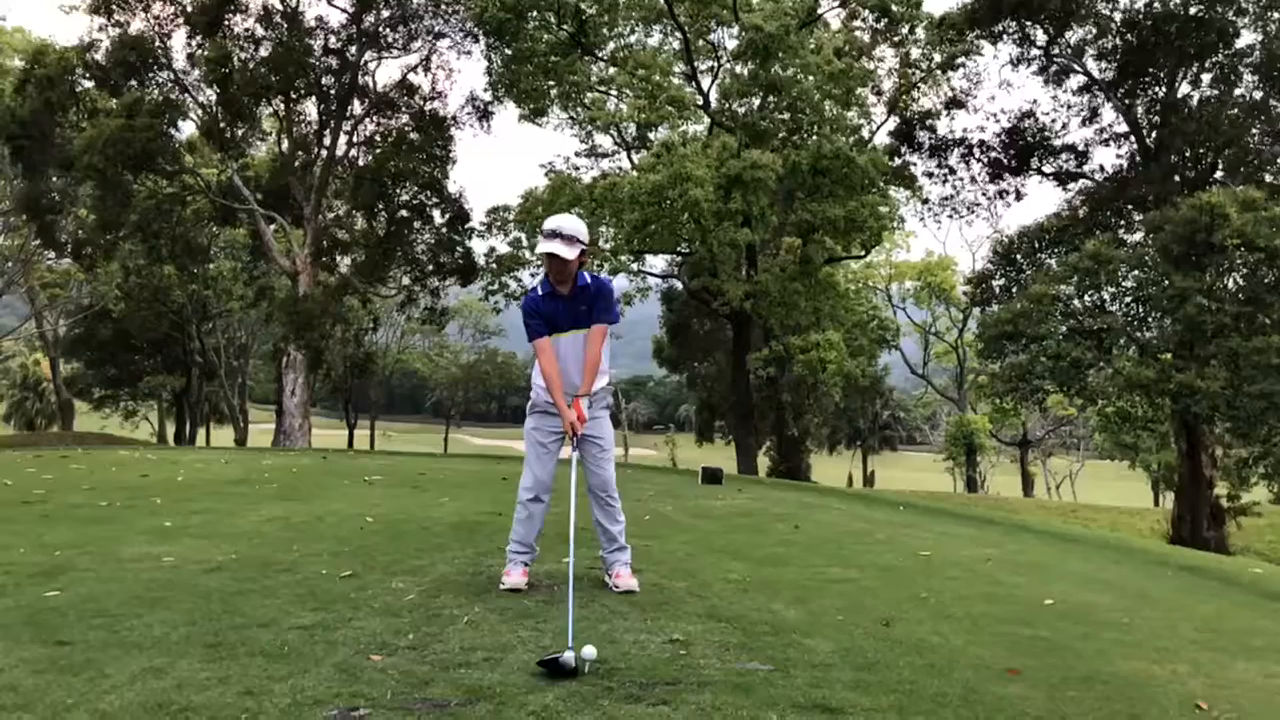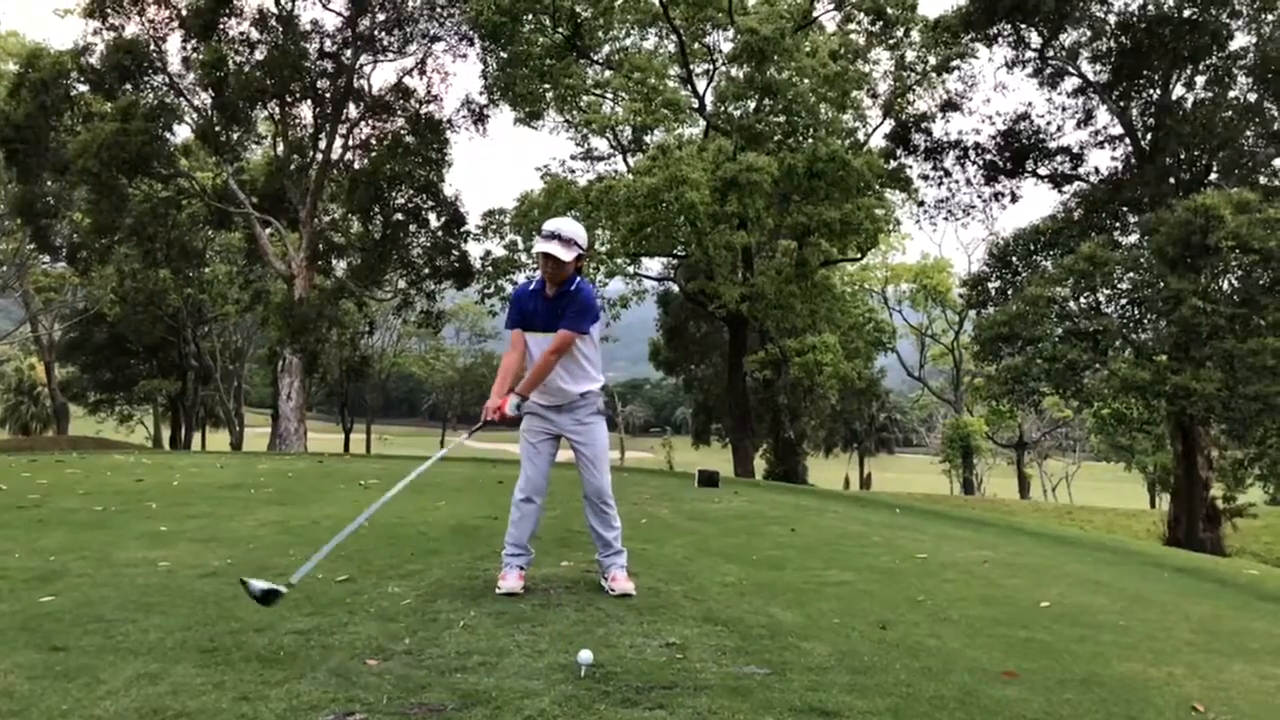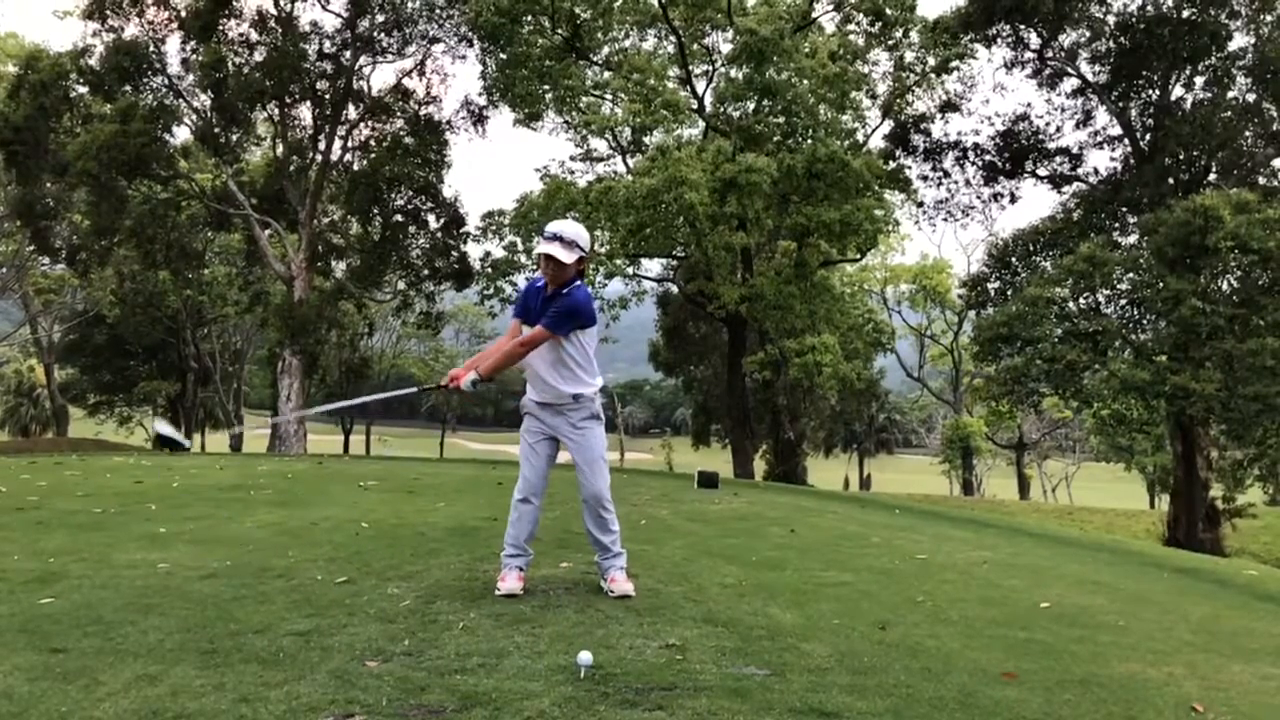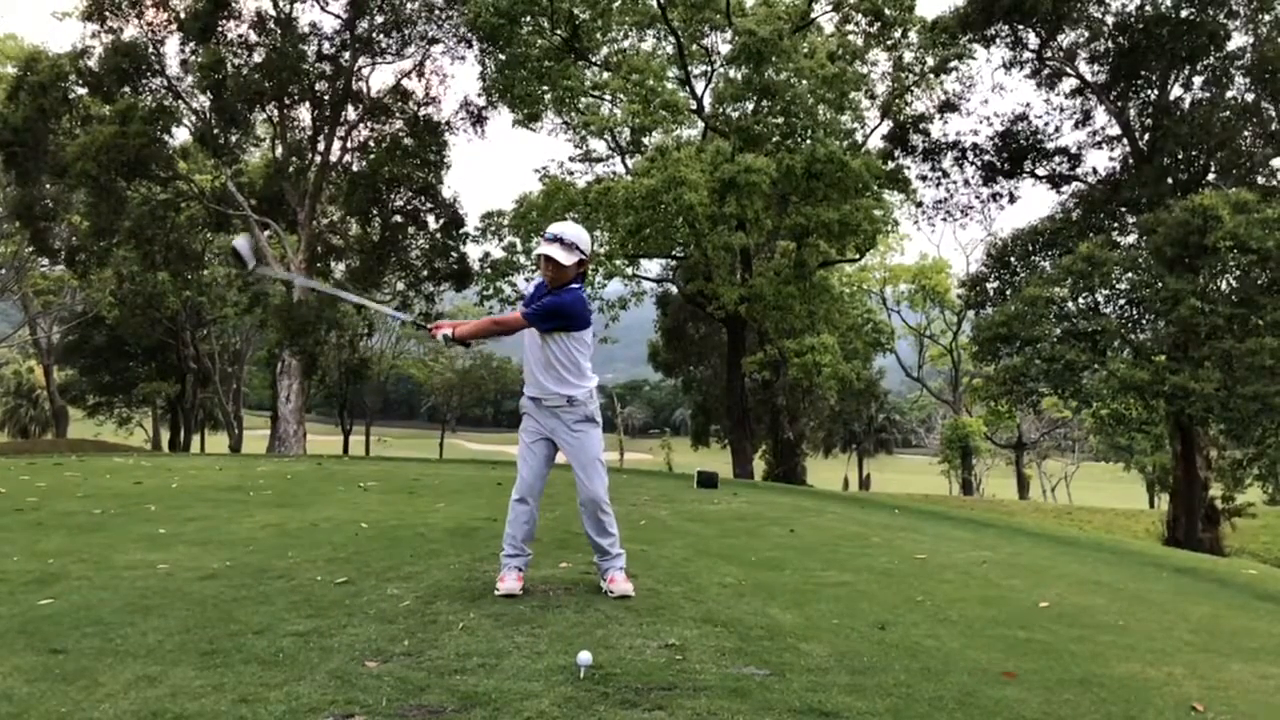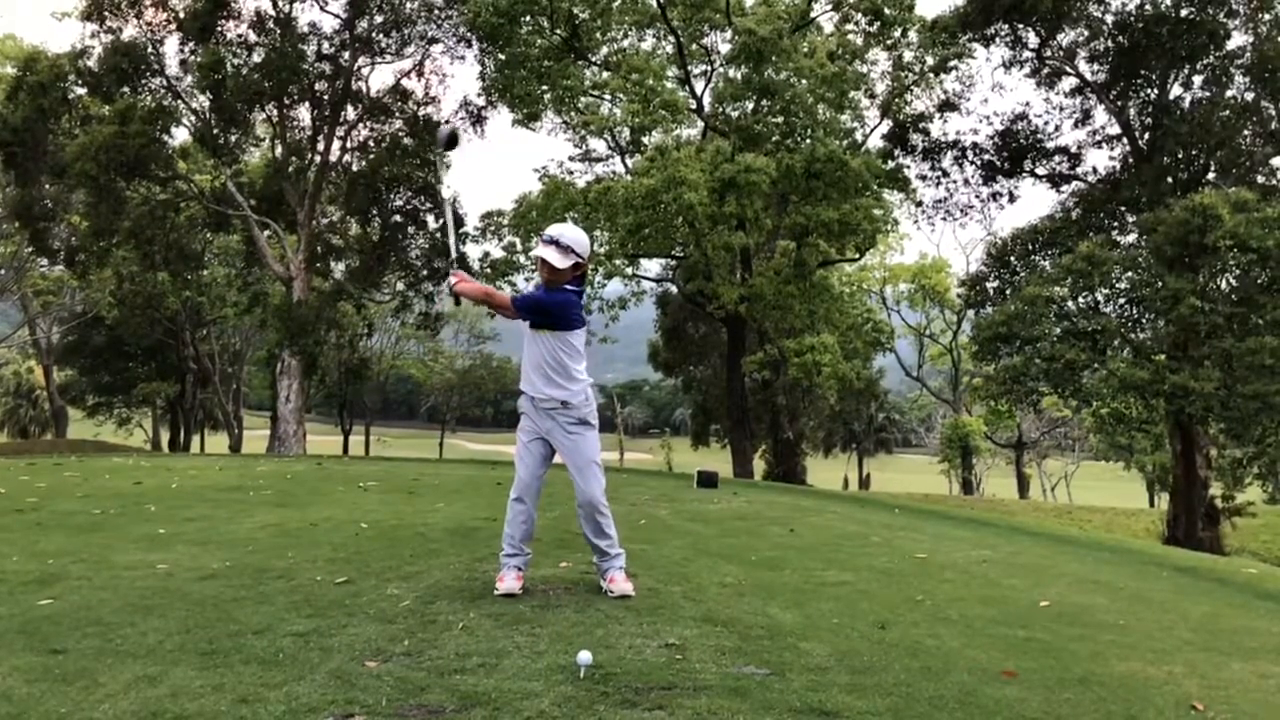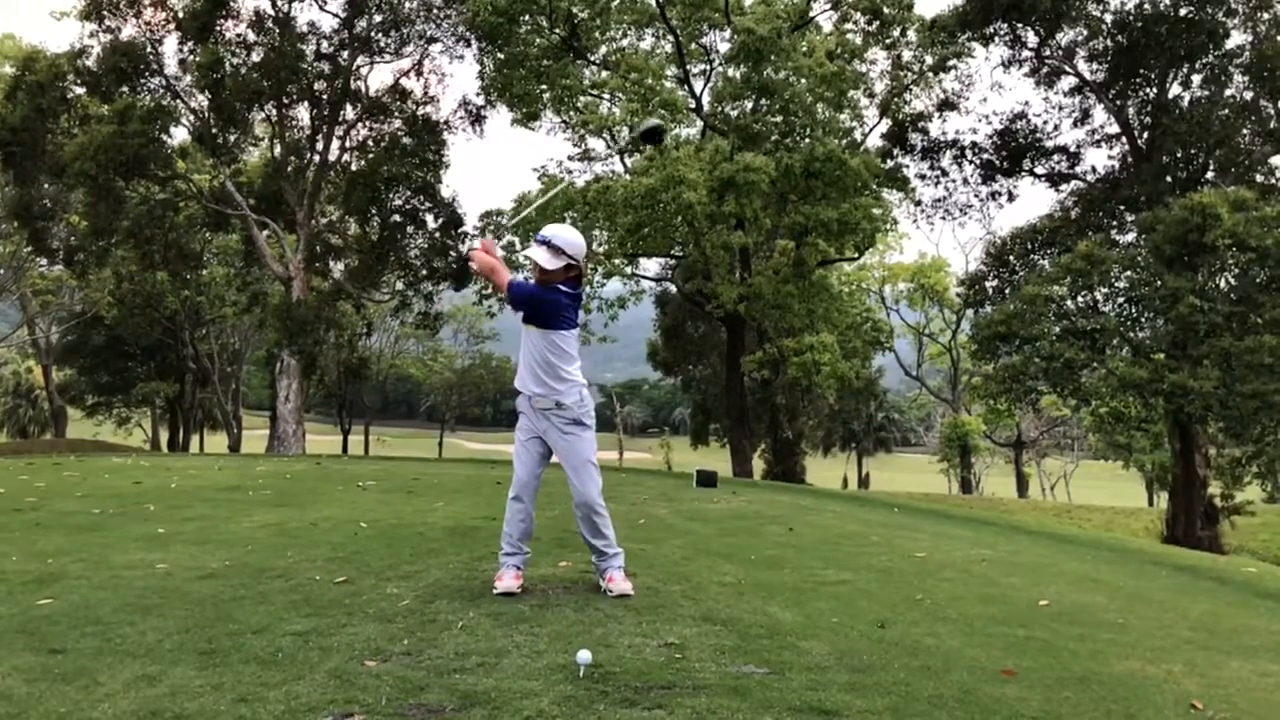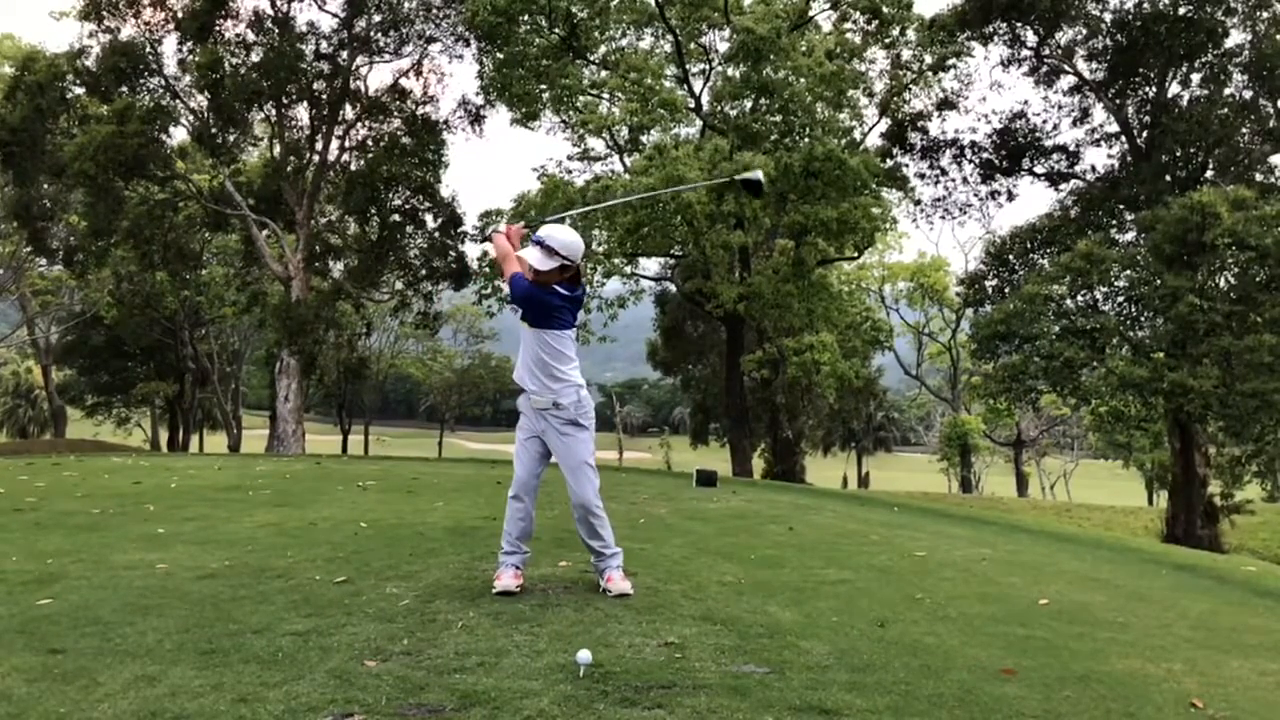
dt=0.7s
person 1, frame 1
left shoulder: (600, 289)
right shoulder: (534, 301)
left elbow: (594, 347)
right elbow: (546, 358)
left wrist: (582, 399)
right wrist: (564, 409)
left hip: (593, 401)
right hip: (547, 404)
left knee: (603, 484)
right knee: (534, 485)
left ankle: (617, 562)
right ankle: (518, 561)
person 1, frame 2
left shoulder: (583, 297)
right shoulder: (522, 295)
left elbow: (553, 353)
right elbow: (515, 351)
left wrist: (516, 398)
right wrist: (497, 394)
left hip: (583, 405)
right hip: (539, 406)
left knee: (598, 488)
right knee: (529, 488)
left ankle: (613, 566)
right ankle: (514, 564)
person 1, frame 3
left shoulder: (577, 300)
right shoulder: (532, 289)
left elbow: (524, 346)
right elbow: (508, 338)
left wrist: (477, 376)
right wrist: (466, 366)
left hip: (580, 408)
right hip: (538, 407)
left knee: (596, 490)
right knee: (527, 489)
left ankle: (613, 567)
right ankle: (514, 565)
person 1, frame 4
left shoulder: (570, 302)
right shoulder: (542, 288)
left elbow: (505, 325)
right elbow: (507, 322)
left wrist: (454, 332)
right wrist: (459, 325)
left hip: (576, 410)
right hip: (537, 407)
left knee: (594, 492)
right knee: (525, 489)
left ankle: (612, 567)
right ankle: (513, 565)
person 1, frame 5
left shoulder: (560, 301)
right shoulder: (546, 289)
left elbow: (496, 299)
right elbow: (510, 308)
left wrist: (458, 286)
right wrist: (470, 284)
left hip: (571, 412)
right hip: (535, 408)
left knee: (590, 494)
right knee: (523, 489)
left ankle: (612, 567)
right ankle: (512, 565)
person 1, frame 6
left shoulder: (550, 299)
right shoulder: (552, 290)
left elbow: (500, 277)
left wrist: (480, 253)
right wrist: (491, 256)
left hip: (568, 411)
right hip: (533, 407)
left knee: (587, 493)
right knee: (521, 488)
left ankle: (611, 566)
right ankle: (512, 564)
person 1, frame 7
left shoulder: (544, 299)
right shoulder: (566, 290)
left elbow: (507, 262)
right elbow: (521, 267)
left wrist: (500, 236)
left hip: (567, 410)
right hip: (533, 407)
left knee: (584, 494)
right knee: (521, 487)
left ankle: (609, 565)
right ankle: (511, 564)
